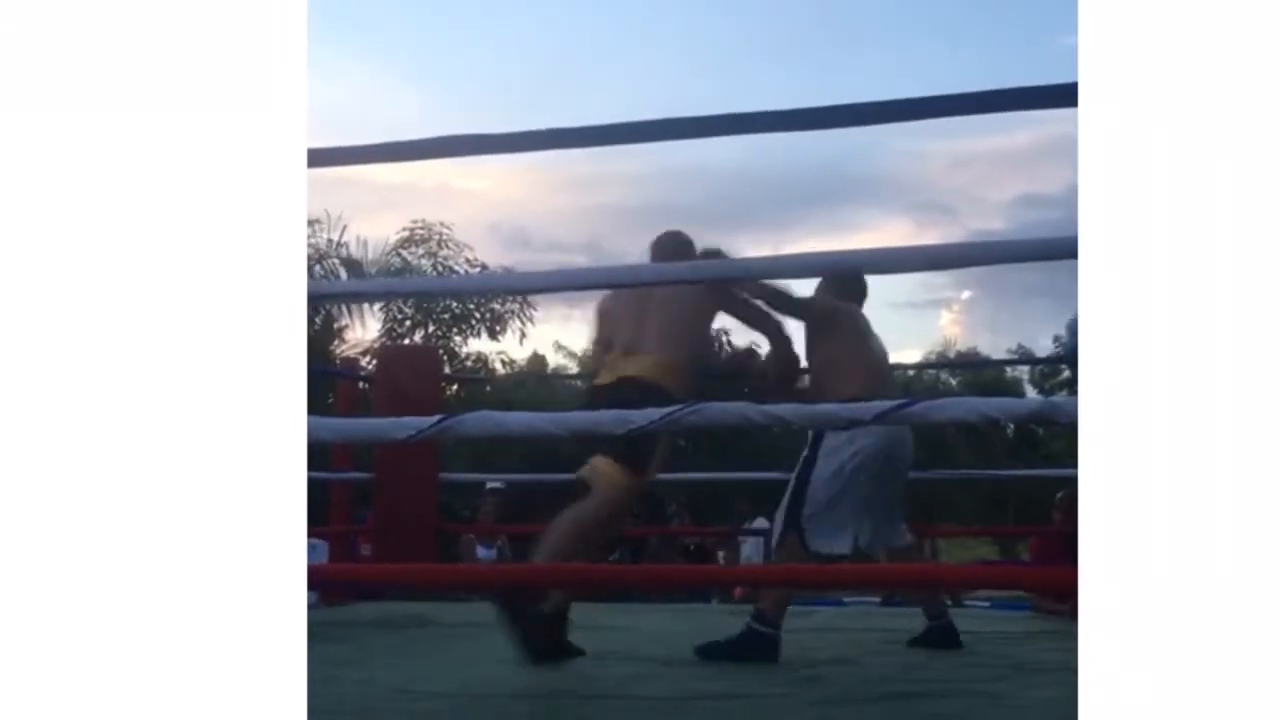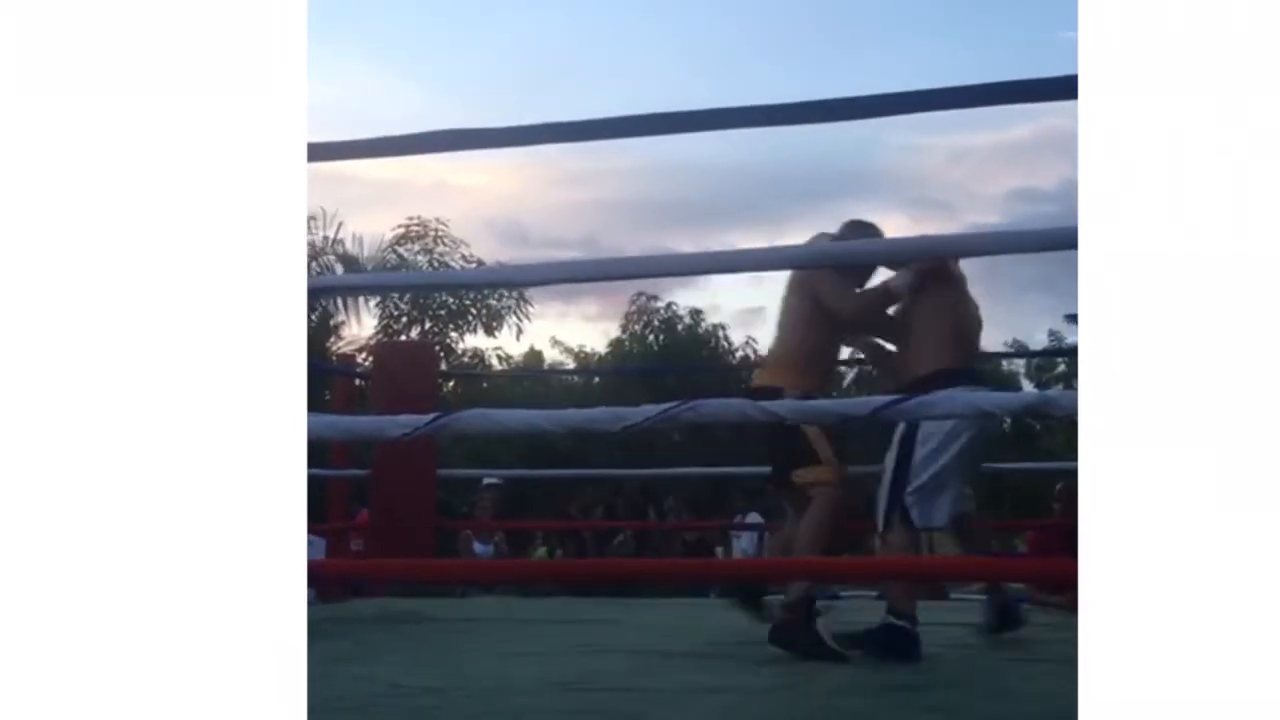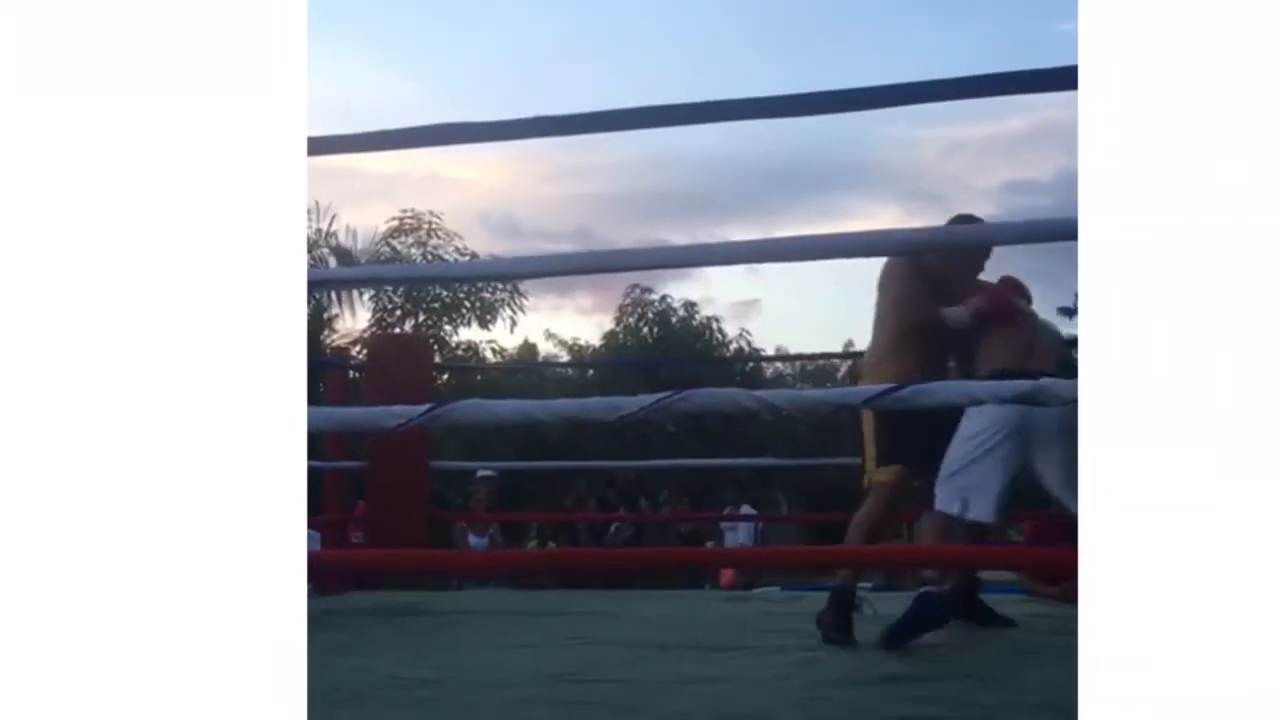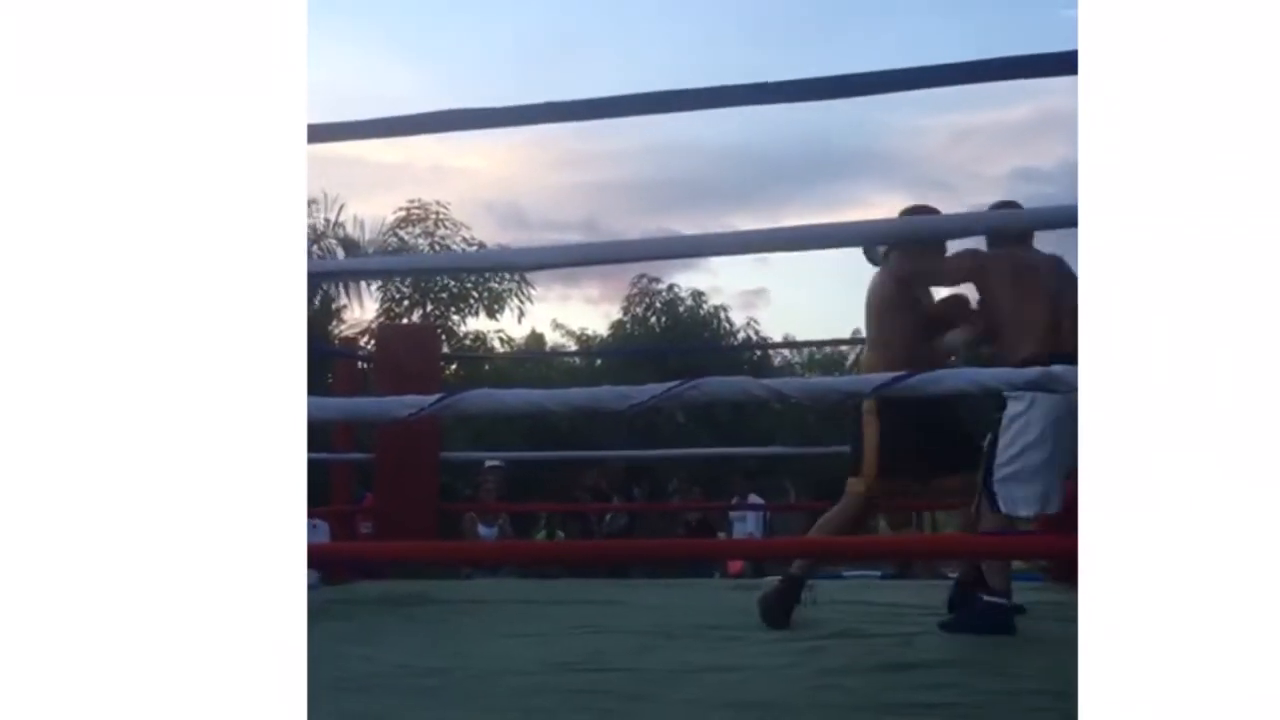
dt=0.4s
person 1, frame 1
left shoulder: (617, 296)
right shoulder: (705, 284)
right elbow: (767, 323)
right wrist: (784, 350)
left hip: (607, 390)
right hip: (648, 391)
left knee: (609, 500)
right knee: (613, 492)
left ankle: (548, 620)
right ankle: (526, 588)
person 1, frame 2
left shoulder: (828, 284)
right shoulder: (818, 266)
right elbow: (856, 311)
right wrist: (907, 279)
left hip: (785, 394)
right hip: (786, 391)
left knee: (807, 503)
right knee: (829, 492)
right ankle: (795, 617)
person 1, frame 3
left shoulder: (955, 288)
right shoulder: (904, 266)
right elbow: (907, 318)
right wrist: (969, 313)
right hip: (888, 390)
right knee: (887, 491)
right ankle: (840, 602)
person 1, frame 4
left shoulder: (911, 277)
right shoulder: (896, 278)
left hip: (925, 396)
right hip: (889, 400)
left knee: (976, 485)
right knee: (860, 499)
right ankle: (789, 587)
person 2, frame 1
left shoulder: (835, 315)
right shoulder: (847, 333)
left elbow: (782, 300)
left hip: (852, 429)
right hip: (892, 430)
left knee: (796, 528)
right knee: (892, 535)
left ankle: (762, 633)
right ankle: (941, 624)
person 2, frame 2
left shoulder: (941, 276)
right shoulder: (962, 304)
right elbow: (911, 362)
right wrist: (867, 343)
left knee: (900, 513)
right knee: (956, 513)
left ankle: (899, 628)
right ankle: (1001, 603)
person 2, frame 3
left shoulder: (1001, 298)
right shoulder: (1050, 335)
left hip: (997, 402)
right hip: (1051, 401)
left knee: (950, 505)
left ankle: (934, 595)
person 2, frame 4
left shoulder: (985, 263)
right shoulder: (1059, 268)
left elbow: (907, 271)
left hip: (1037, 390)
left knee: (996, 492)
left ankle: (993, 603)
